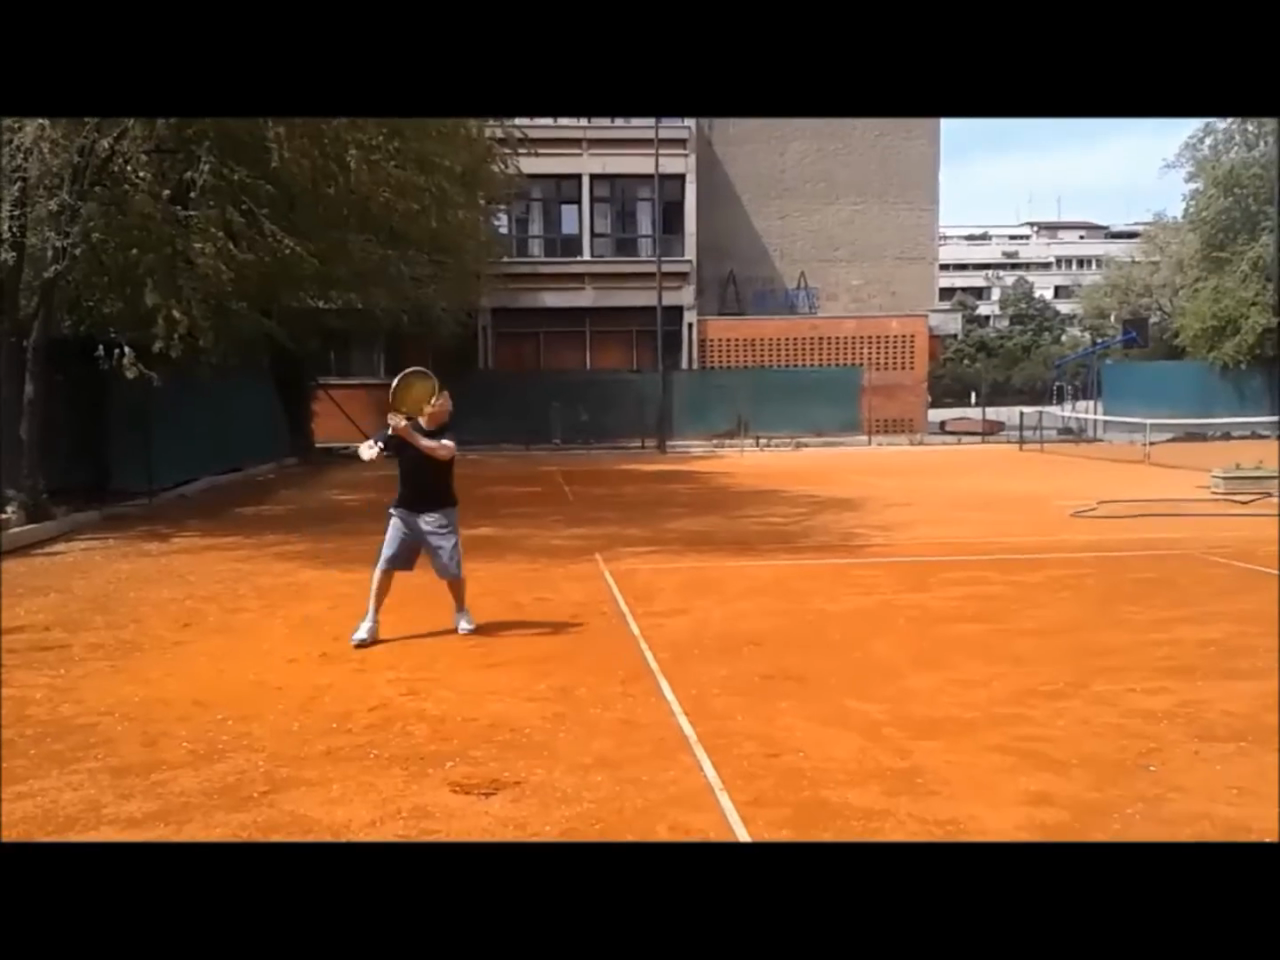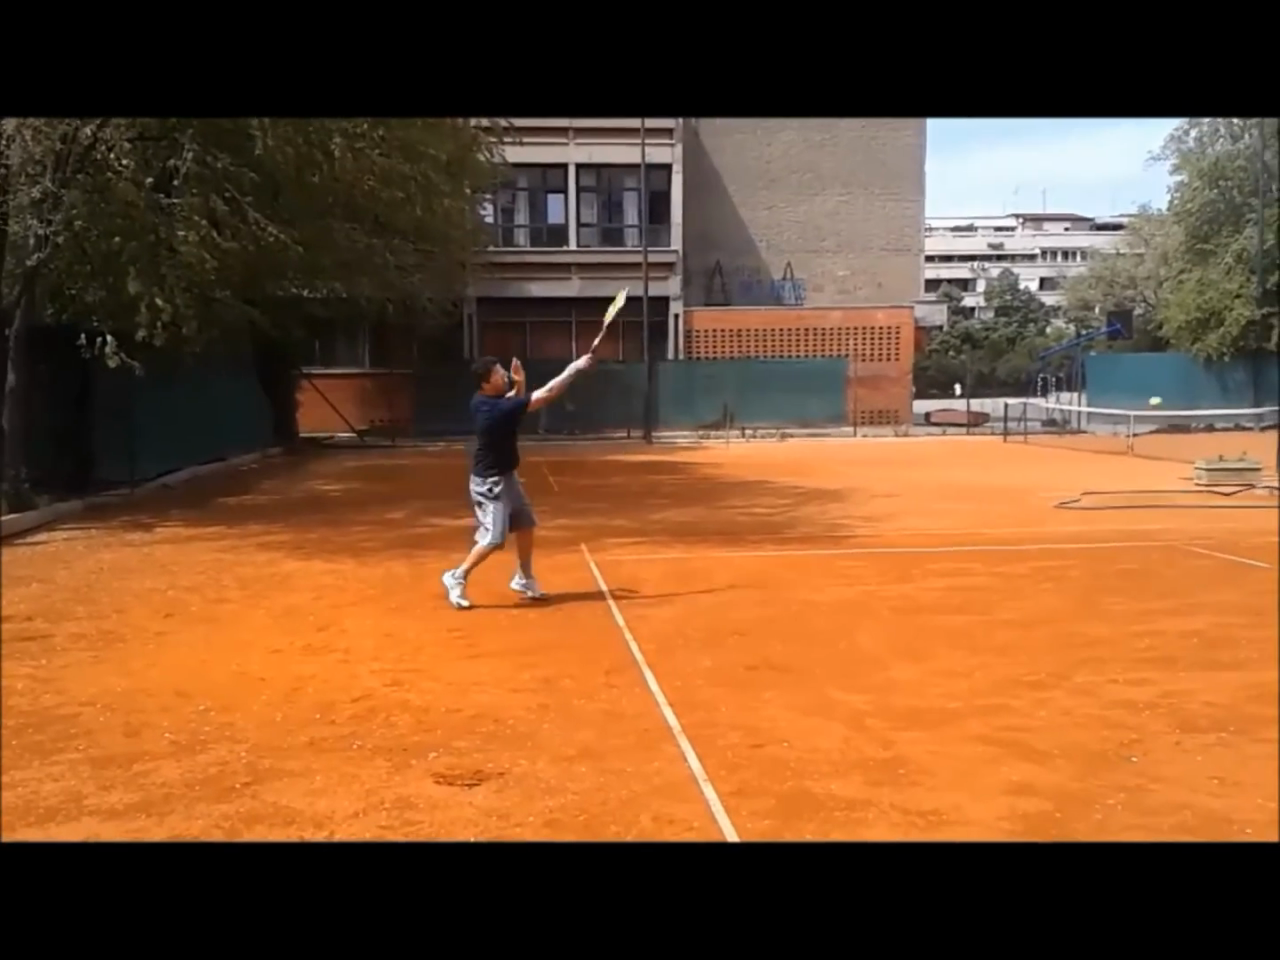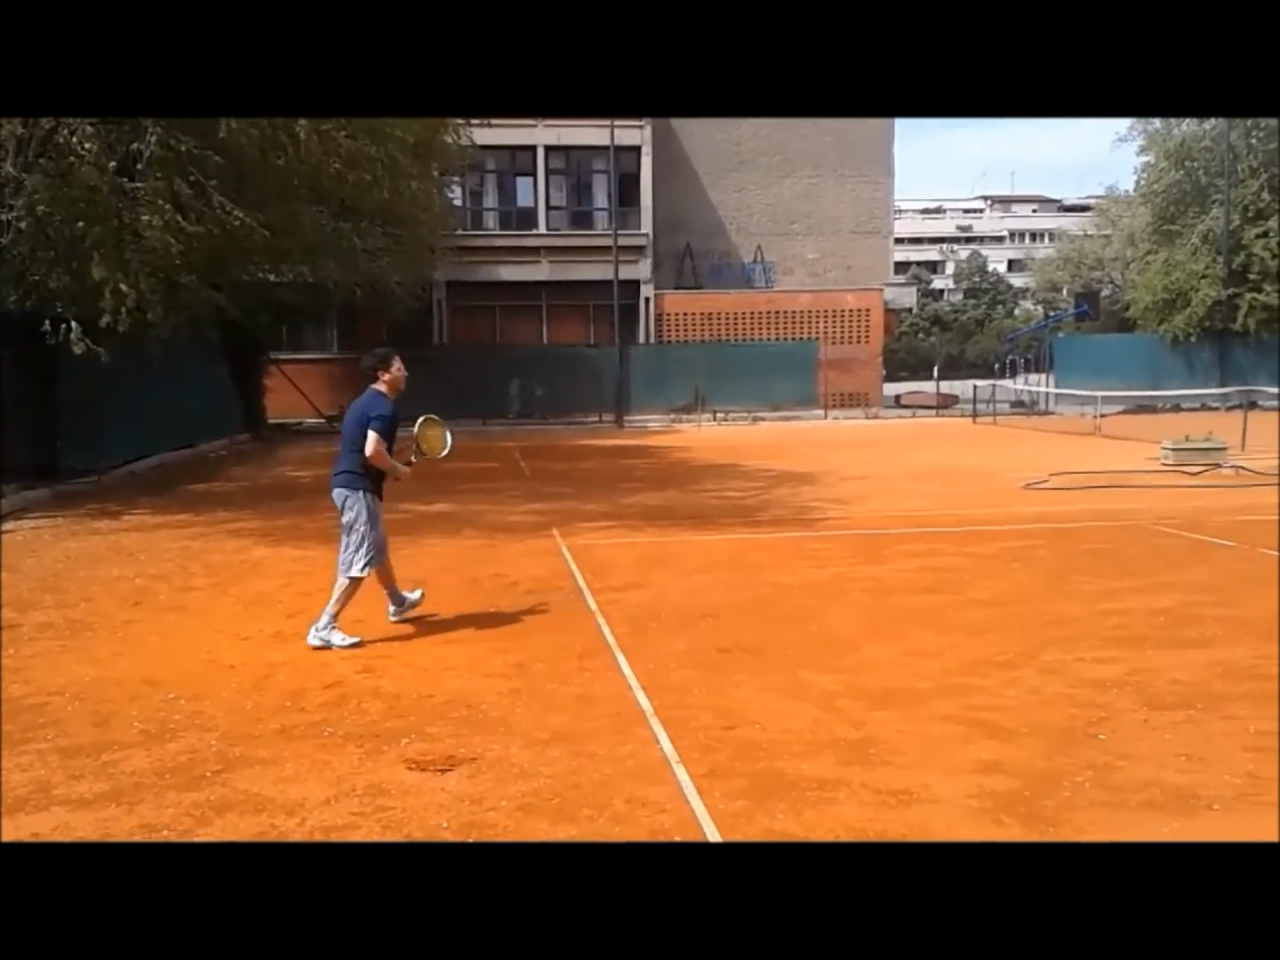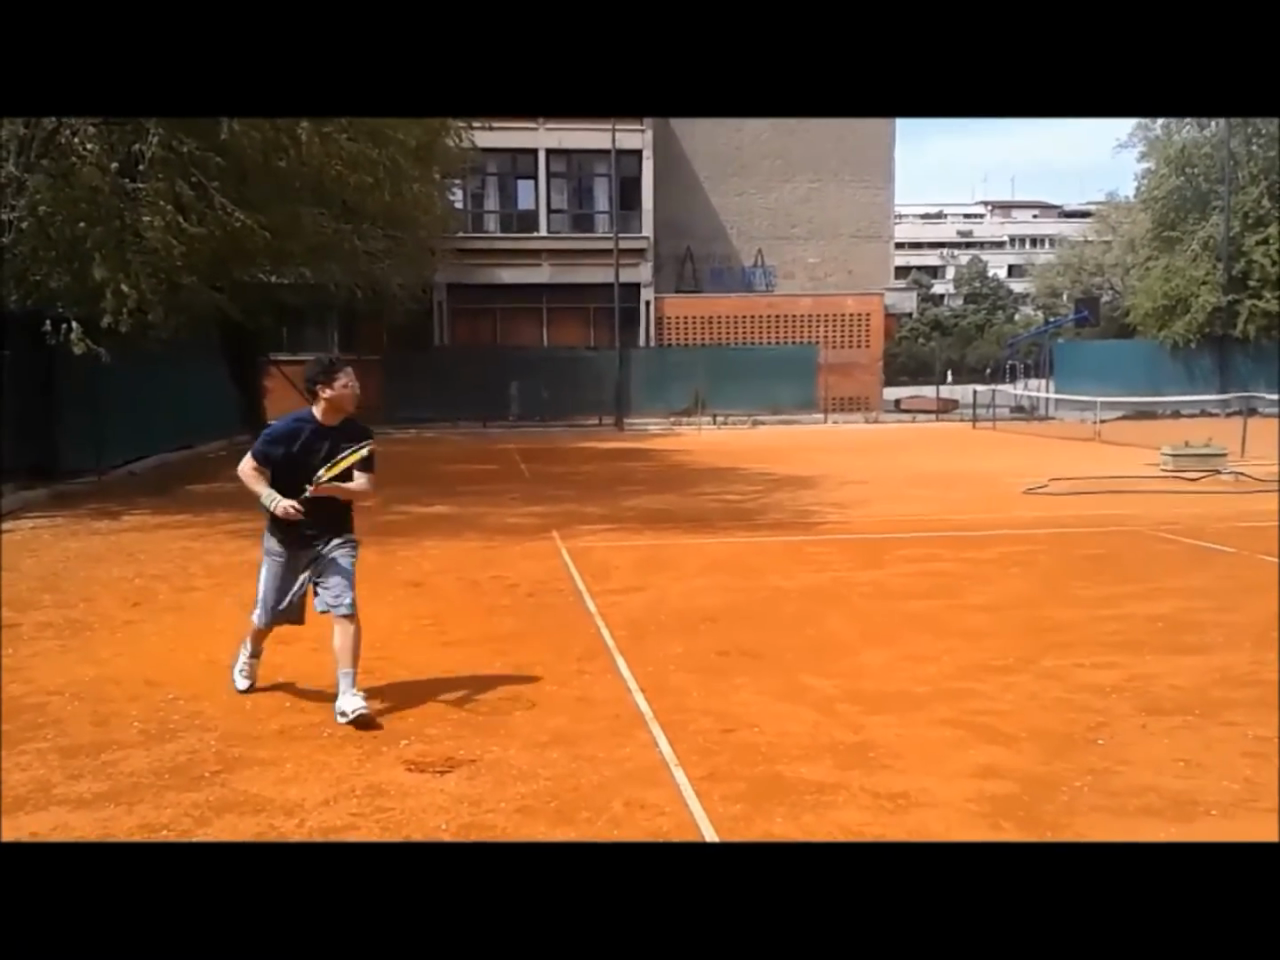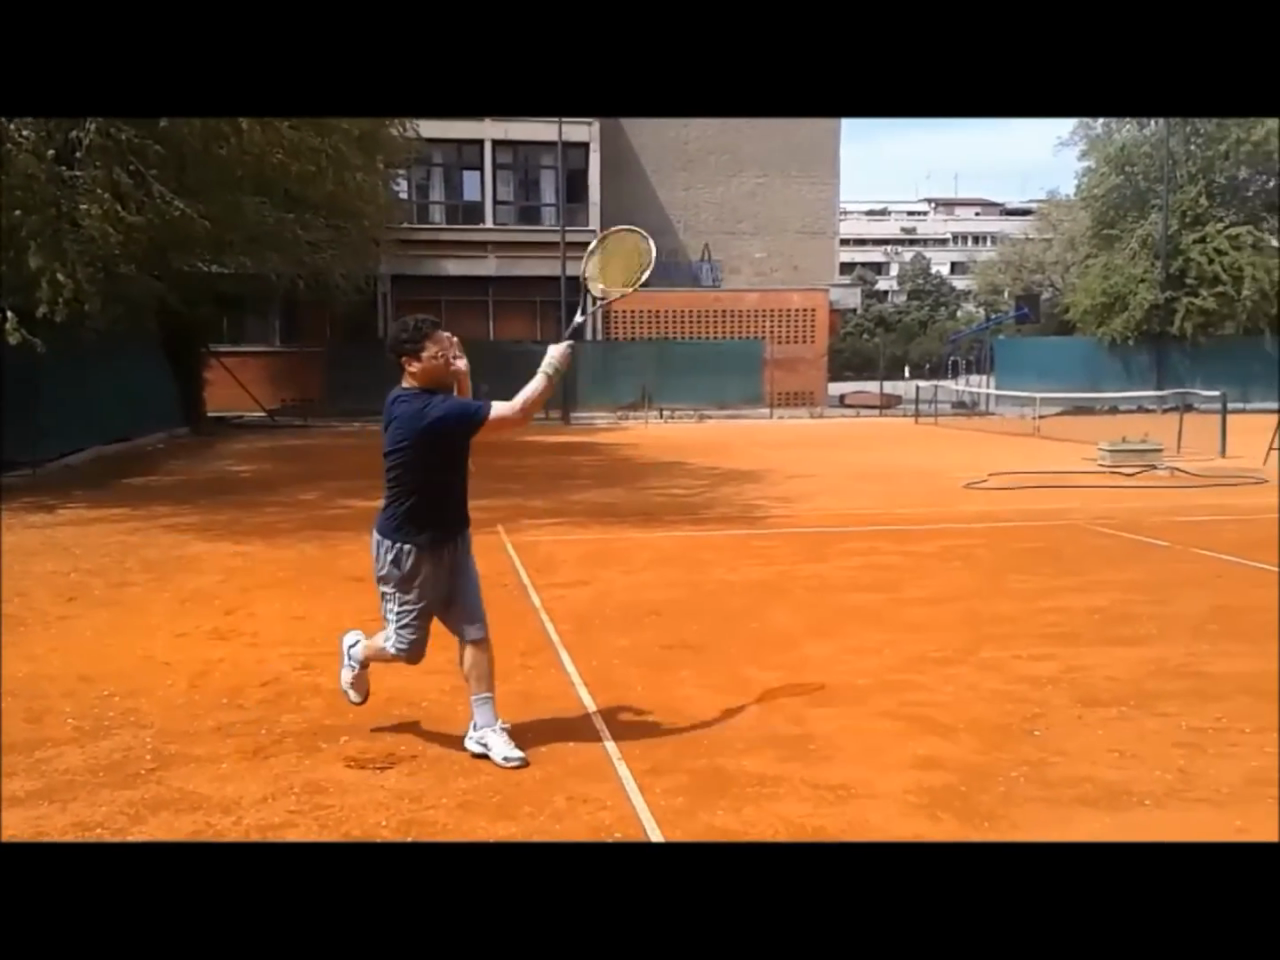
dt=1s
person 1, frame 1
left shoulder: (446, 433)
right shoulder: (397, 433)
left elbow: (443, 452)
right elbow: (366, 448)
left wrist: (409, 434)
right wrist: (368, 450)
left hip: (440, 511)
right hip: (406, 510)
left knee: (452, 571)
right knee: (386, 564)
left ankle: (461, 612)
right ankle: (370, 621)
person 1, frame 2
left shoulder: (482, 401)
right shoulder: (499, 409)
left elbow: (517, 401)
right elbow: (546, 395)
left wrist: (519, 382)
right wrist: (574, 368)
left hip: (505, 476)
right hip: (491, 482)
left knee: (526, 526)
right knee: (493, 539)
left ankle: (524, 579)
right ankle: (457, 578)
person 1, frame 3
left shoulder: (365, 402)
right shoulder: (383, 408)
right elbow: (372, 452)
left wrist: (392, 466)
right wrist: (398, 469)
left hip: (351, 486)
right hip: (358, 489)
left knee: (377, 550)
right knee: (359, 563)
left ankle: (397, 602)
right ankle: (324, 628)
person 1, frame 4
left shoulder: (358, 434)
right shoulder: (284, 430)
left elbow: (364, 488)
right elbow: (247, 469)
left wrist: (332, 488)
right wrist: (273, 500)
left hip: (335, 538)
right hip: (287, 539)
left knee: (343, 610)
right knee: (266, 618)
left ankle: (347, 694)
right ankle: (249, 653)
person 1, frame 5
left shoulder: (426, 398)
right shoulder: (430, 412)
left elbow: (468, 410)
right elbow: (513, 416)
left wrist: (462, 378)
right wrist: (551, 366)
left hip: (448, 539)
right hip: (409, 547)
left knee: (475, 632)
right knee: (404, 647)
left ankle: (483, 728)
right ankle: (356, 651)
